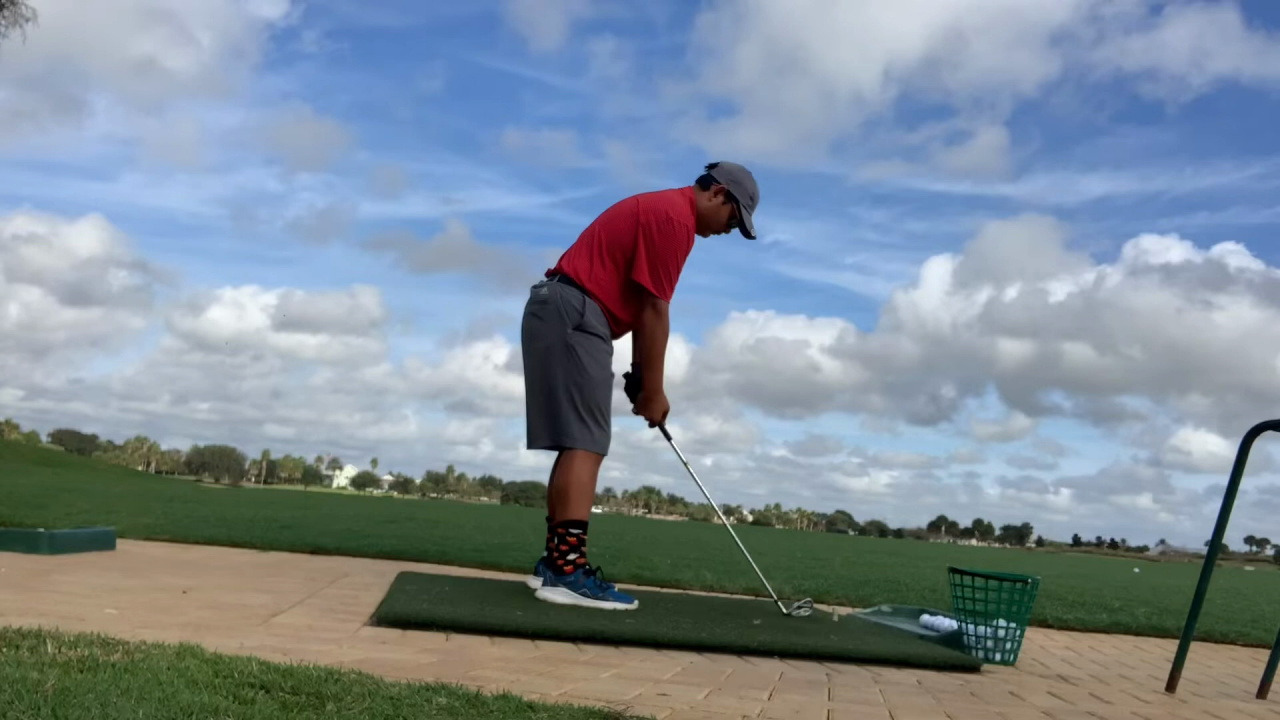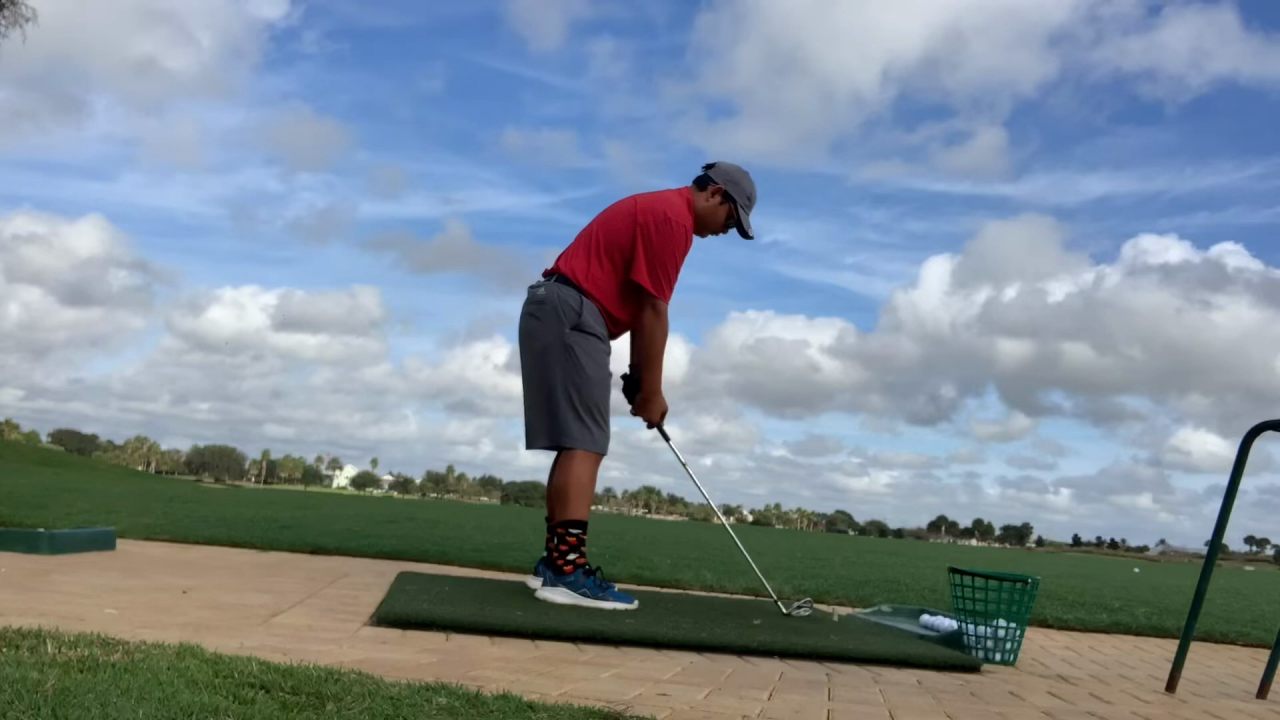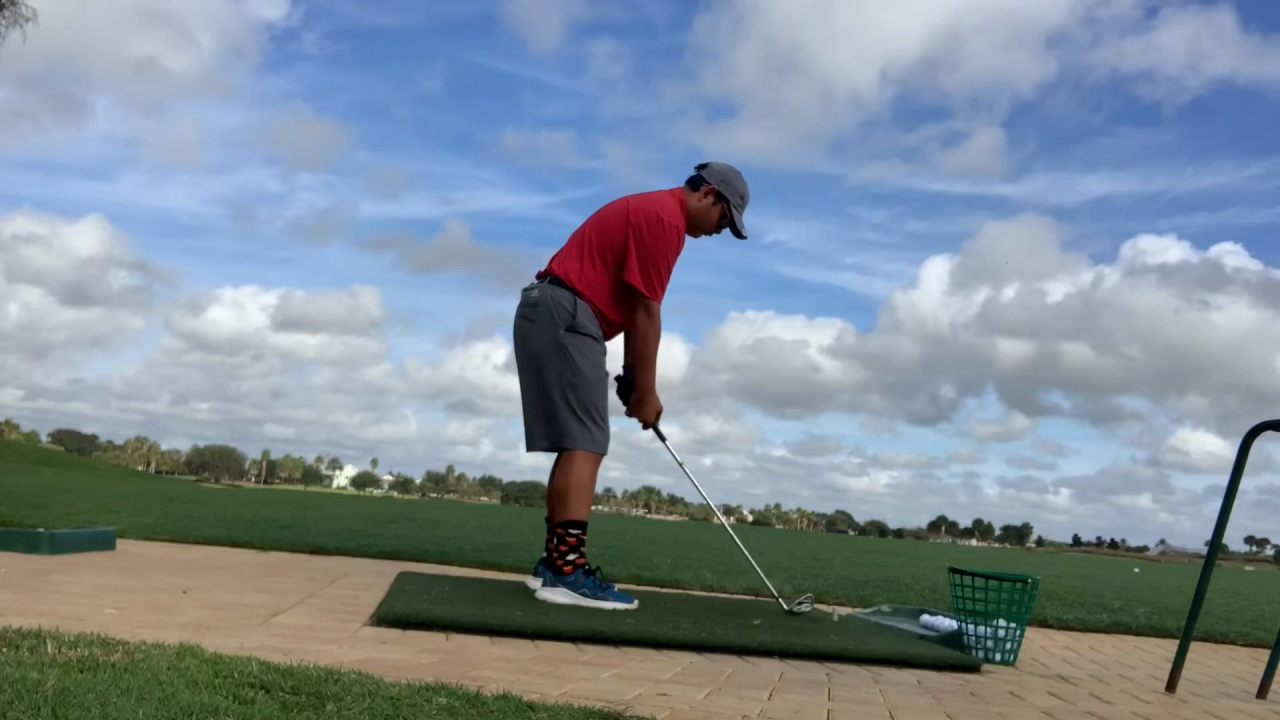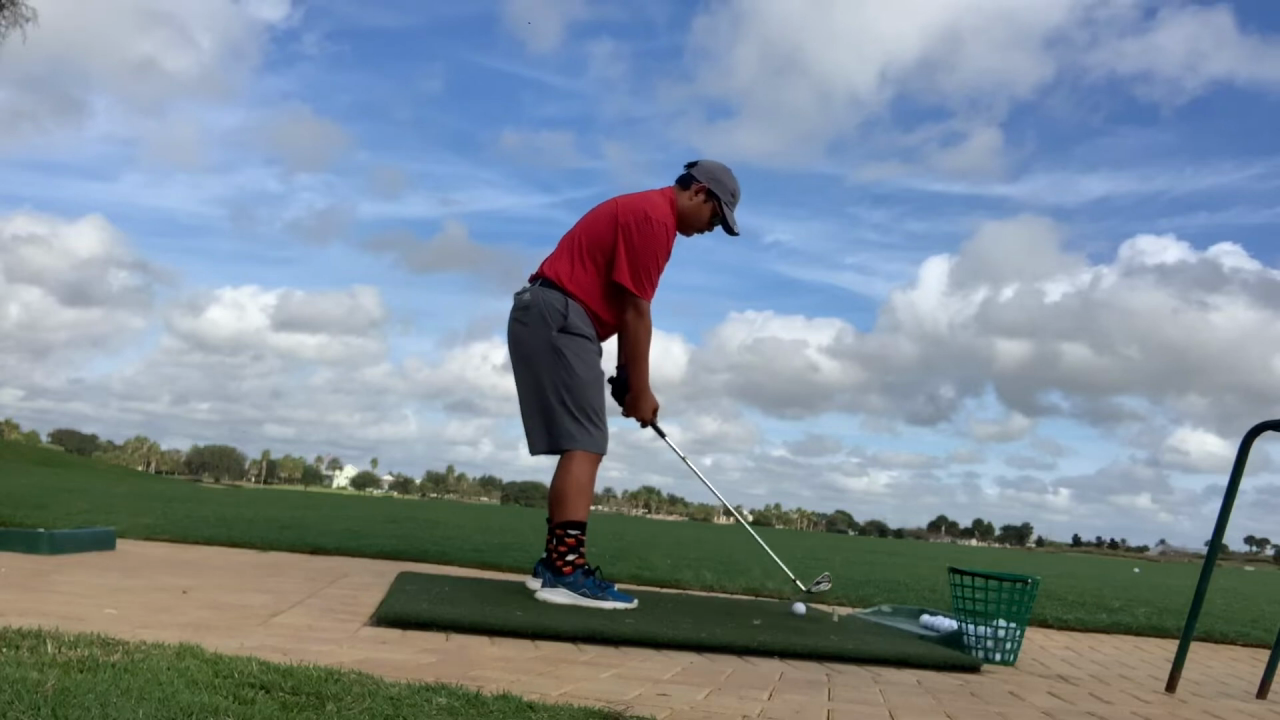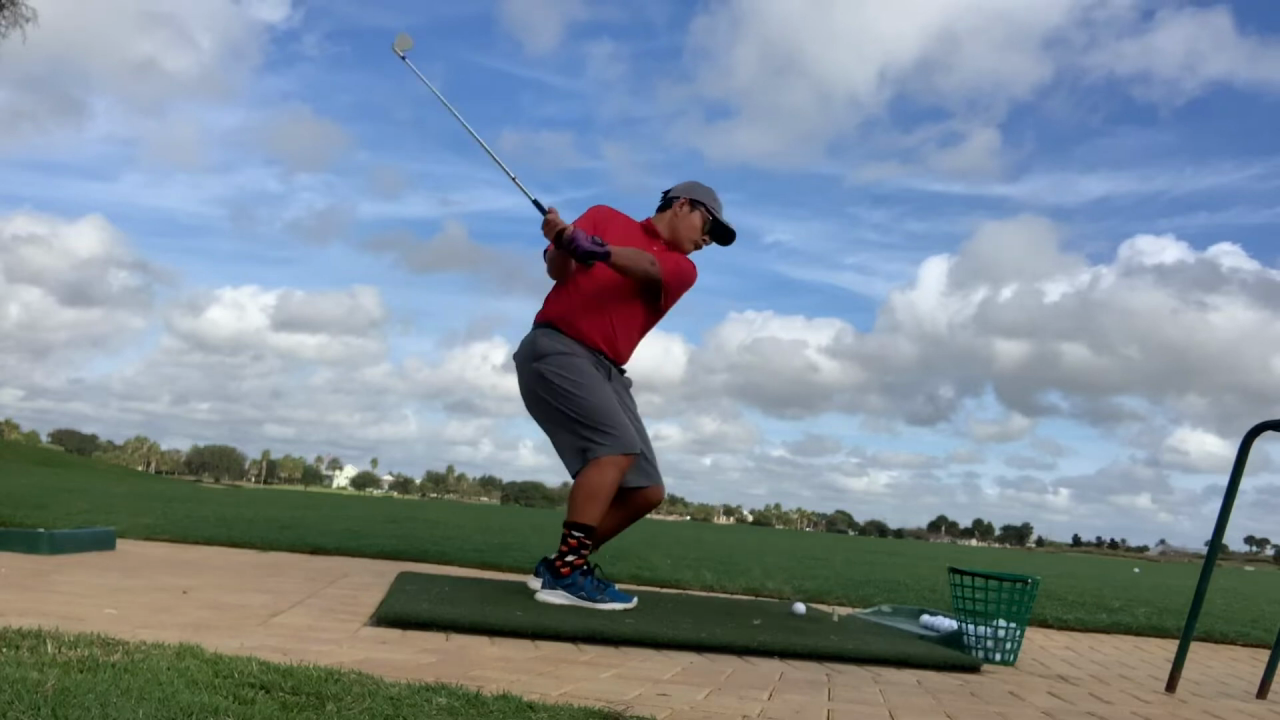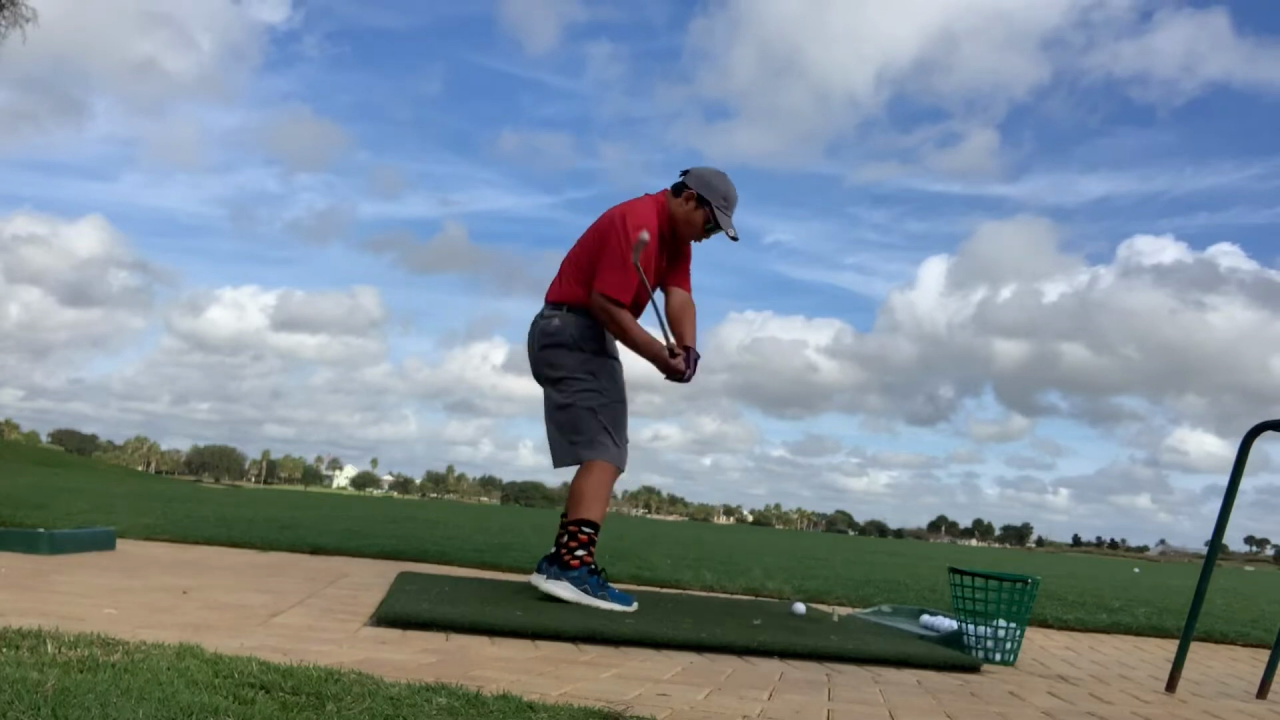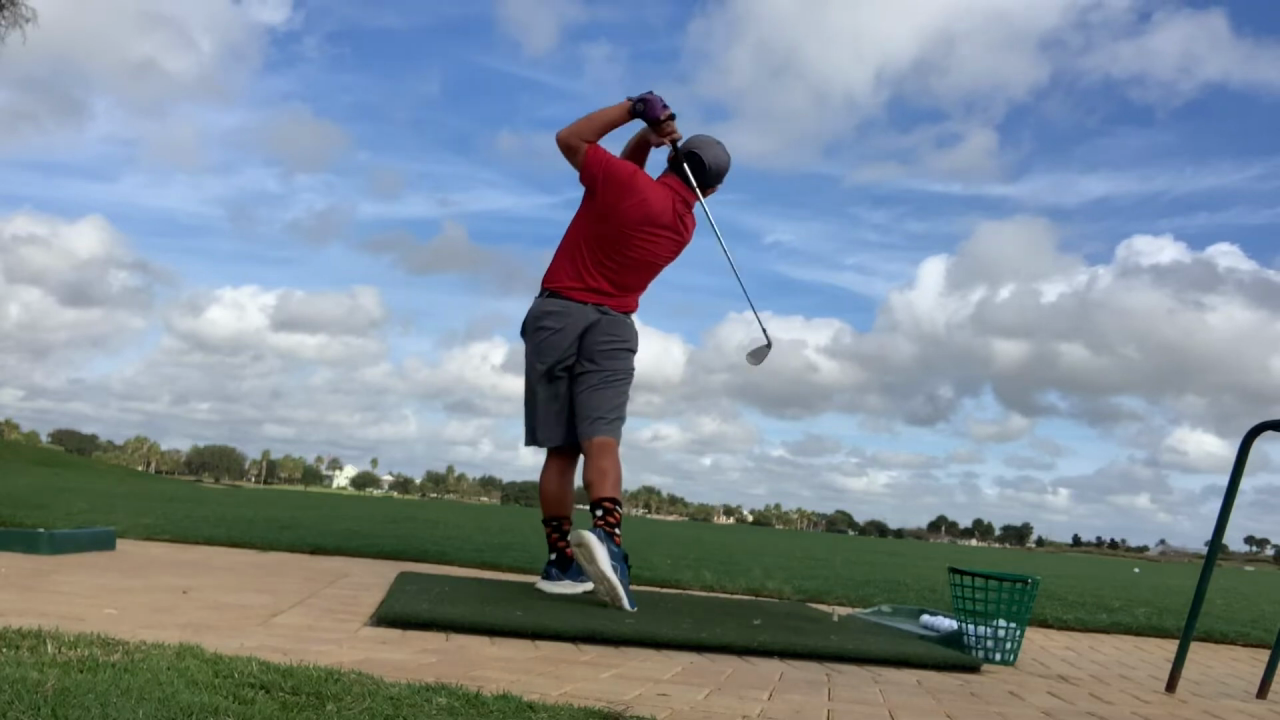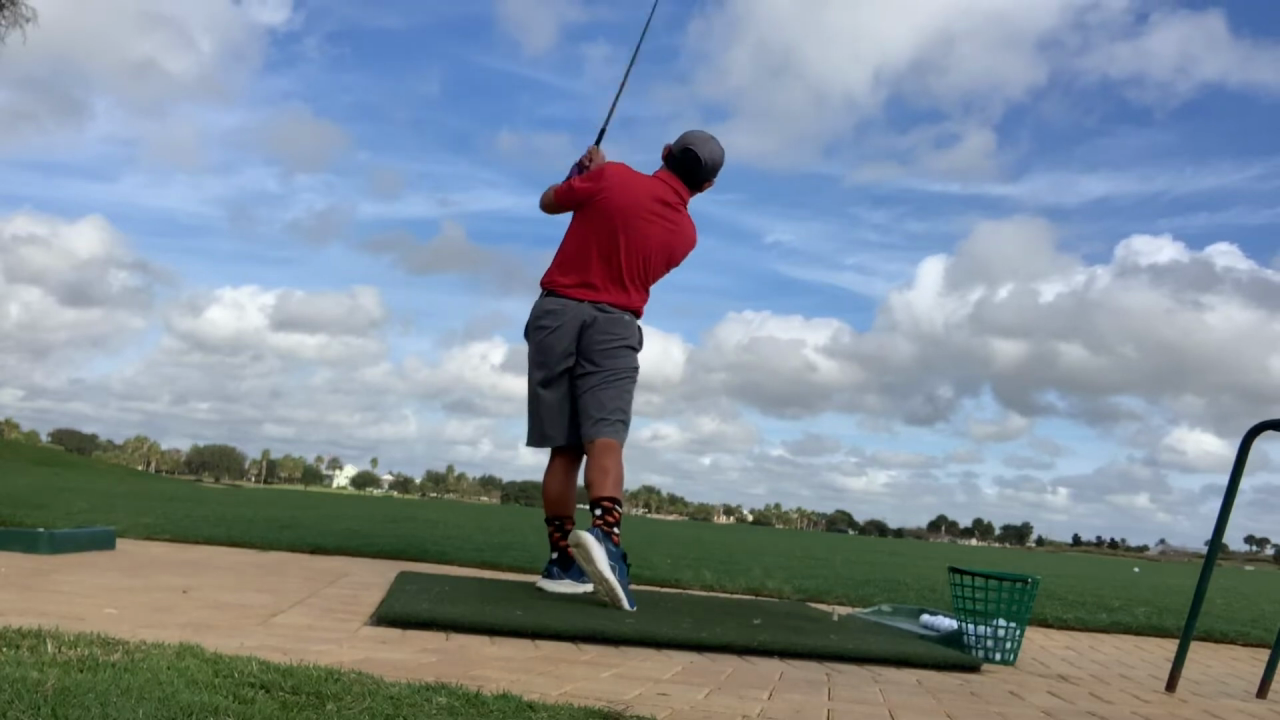
dt=0.5s
person 1, frame 1
left shoulder: (660, 209)
right shoulder: (675, 217)
left elbow: (640, 305)
right elbow: (654, 311)
left wrist: (640, 376)
right wrist: (653, 390)
left hip: (560, 313)
right hip: (573, 315)
left knee: (577, 442)
right knee: (586, 443)
left ankle: (556, 562)
right ankle: (569, 571)
person 1, frame 2
left shoulder: (659, 211)
right shoulder: (673, 218)
left elbow: (639, 307)
right elbow: (652, 312)
left wrist: (638, 379)
right wrist: (652, 391)
left hip: (557, 313)
right hip: (571, 316)
left knee: (575, 442)
right knee: (584, 443)
left ankle: (555, 561)
right ankle: (569, 571)
person 1, frame 3
left shoulder: (652, 212)
right shoulder: (665, 219)
left elbow: (633, 307)
right elbow: (646, 312)
left wrist: (632, 376)
right wrist: (646, 391)
left hip: (551, 314)
right hip: (564, 316)
left knee: (576, 444)
right knee: (585, 443)
left ankle: (555, 562)
right ankle: (567, 570)
person 1, frame 4
left shoulder: (649, 215)
right shoulder: (652, 217)
left elbow: (630, 308)
right elbow: (635, 311)
left wrist: (626, 375)
right wrist: (641, 389)
left hip: (551, 320)
right hip: (557, 317)
left knee: (579, 444)
right knee: (584, 443)
left ankle: (555, 562)
right ankle: (567, 571)
person 1, frame 5
left shoulder: (681, 270)
right shoulder: (605, 219)
left elbow: (645, 267)
right elbow: (558, 266)
left wrist: (598, 249)
right wrist: (560, 235)
left hip: (605, 371)
right hip: (554, 352)
left knee: (647, 491)
right knee: (618, 449)
left ankle: (563, 565)
right ankle: (567, 574)
person 1, frame 6
left shoulder: (676, 241)
right shoulder: (637, 224)
left elbow: (679, 297)
right elbow: (607, 308)
left wrist: (687, 350)
right wrist: (659, 355)
left hip: (569, 340)
right hip: (574, 336)
left knee: (602, 455)
right knee: (603, 455)
left ankle: (561, 560)
right ankle: (573, 565)
person 1, frame 7
left shoulder: (627, 187)
right shoulder: (685, 226)
left elbow: (569, 138)
left wrist: (638, 110)
right wrist: (650, 130)
left hip: (554, 315)
right hip: (609, 328)
left knee: (560, 447)
right knee: (601, 439)
left ankle: (561, 561)
right ankle: (604, 536)
person 1, frame 8
left shoulder: (614, 180)
right shoulder: (685, 233)
left elbow: (549, 201)
left wrist: (588, 165)
left hip: (556, 314)
right hip: (613, 327)
left knee: (564, 447)
right knee: (605, 437)
left ankle: (562, 561)
right ankle: (604, 535)
